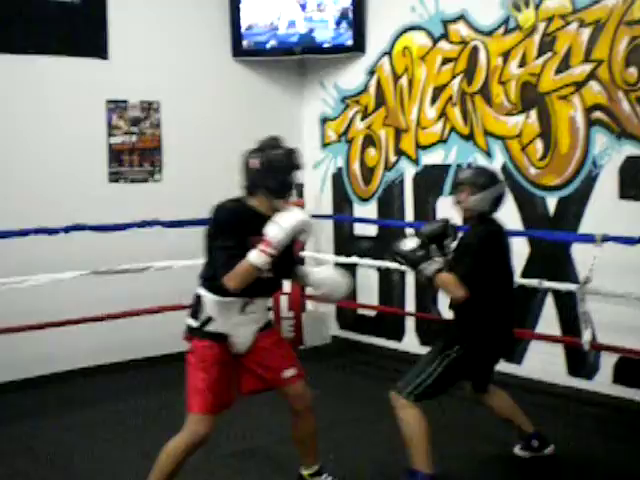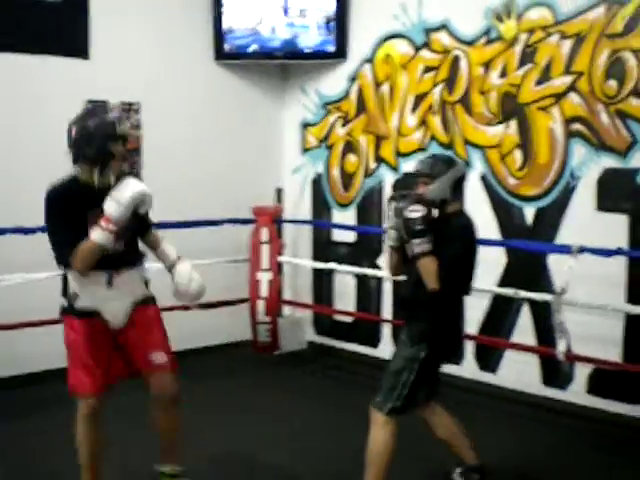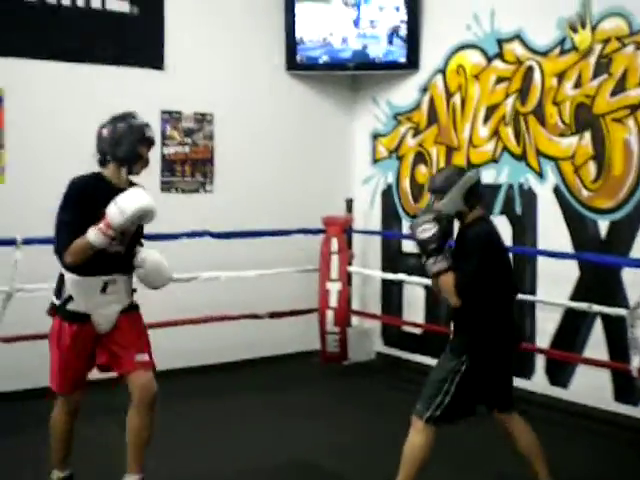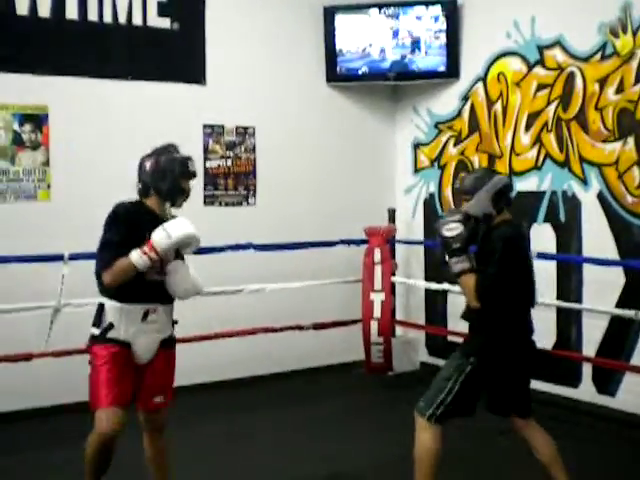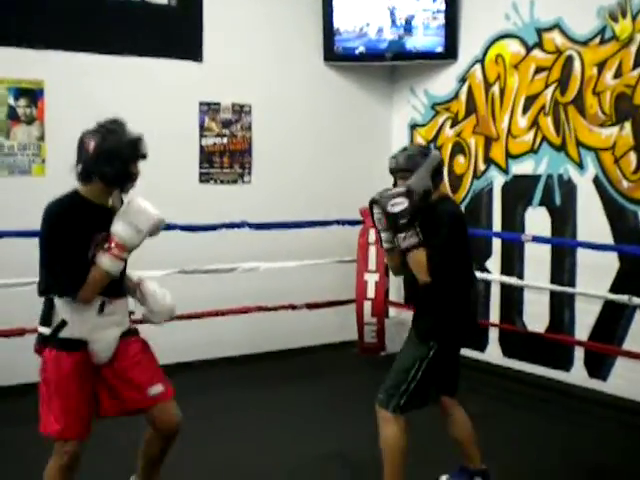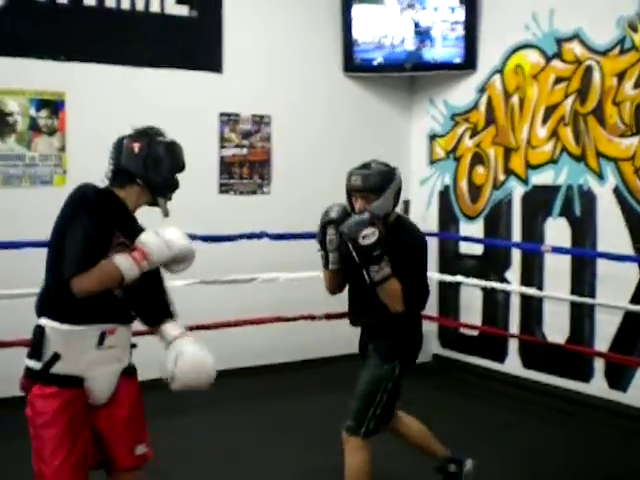
dt=0.5s
person 1, frame 1
left shoulder: (282, 217)
right shoulder: (228, 216)
left elbow: (286, 265)
right elbow: (232, 282)
left wrist: (314, 276)
right wrist: (274, 241)
left hip: (256, 326)
right hip: (214, 330)
left knee: (302, 399)
right knee: (198, 430)
person 1, frame 2
left shoulder: (125, 184)
right shoulder: (61, 197)
right elbow: (79, 264)
left wrist: (175, 261)
right wrist: (111, 219)
left hip: (135, 302)
right hip: (87, 310)
left knee: (166, 391)
right knee: (89, 407)
person 1, frame 3
left shoulder: (133, 193)
right shoulder: (81, 190)
right elbow: (70, 256)
left wrist: (142, 258)
right wrist: (111, 221)
left hip: (120, 307)
right hip: (77, 309)
left knee: (145, 391)
right knee: (69, 399)
person 1, frame 4
left shoulder: (171, 225)
right shoulder: (124, 215)
right elbow: (109, 277)
left wrist: (182, 277)
right wrist: (155, 247)
left hip: (157, 337)
right hip: (115, 336)
left knee: (155, 425)
right knee: (109, 426)
person 1, frame 5
left shoulder: (114, 208)
right shoulder: (61, 213)
right elbow: (83, 291)
left wrist: (137, 286)
right wrist: (124, 241)
left hip: (115, 332)
right hip: (69, 339)
left knee: (168, 420)
right knee: (69, 449)
person 1, frame 6
left shoulder: (136, 233)
right shoulder: (86, 201)
left elbow: (154, 306)
right elbow: (82, 283)
left wrist: (180, 342)
right wrist: (146, 254)
left hip: (115, 370)
right hip: (61, 371)
person 2, frame 1
left shoulder: (480, 235)
right shoulder: (491, 231)
left elbow: (460, 292)
left wrist: (423, 261)
right wrist: (439, 248)
left hip: (474, 332)
right hip: (491, 330)
left knee: (403, 397)
right knee: (481, 386)
right ankle: (535, 439)
person 2, frame 2
left shoulder: (459, 227)
right shoulder: (435, 221)
left elbow: (435, 282)
right elbow: (396, 269)
left wrist: (418, 235)
right wrist: (398, 226)
left hip: (432, 330)
right hip: (422, 326)
left knee: (382, 413)
right knee: (424, 404)
person 2, frame 3
left shoulder: (478, 236)
right shoulder: (478, 230)
left elbow: (456, 296)
right elbow: (456, 283)
left wrist: (432, 252)
right wrist: (438, 245)
left hip: (475, 342)
right hip: (496, 339)
left knee: (422, 420)
right knee: (506, 414)
person 2, frame 4
left shoulder: (503, 238)
right shoulder: (508, 233)
left elbow: (477, 298)
right elbow: (481, 286)
left wrist: (458, 251)
right wrist: (463, 246)
left hip: (488, 344)
right hip: (513, 342)
left knee: (426, 417)
right knee: (522, 420)
person 2, frame 5
left shoulder: (446, 214)
right shoulder: (423, 211)
left elbow: (428, 274)
right elbow: (398, 266)
left wrist: (405, 226)
right wrist: (386, 225)
left hip: (440, 324)
right hip: (436, 321)
left knee: (388, 408)
right knee: (444, 398)
person 2, frame 6
left shoulder: (409, 238)
right shoulder: (355, 230)
left elbow: (401, 304)
right elbow: (333, 287)
left wrist: (374, 256)
right wrist: (331, 246)
left hip: (396, 342)
right hip: (372, 337)
left knee: (354, 436)
right knee: (386, 416)
